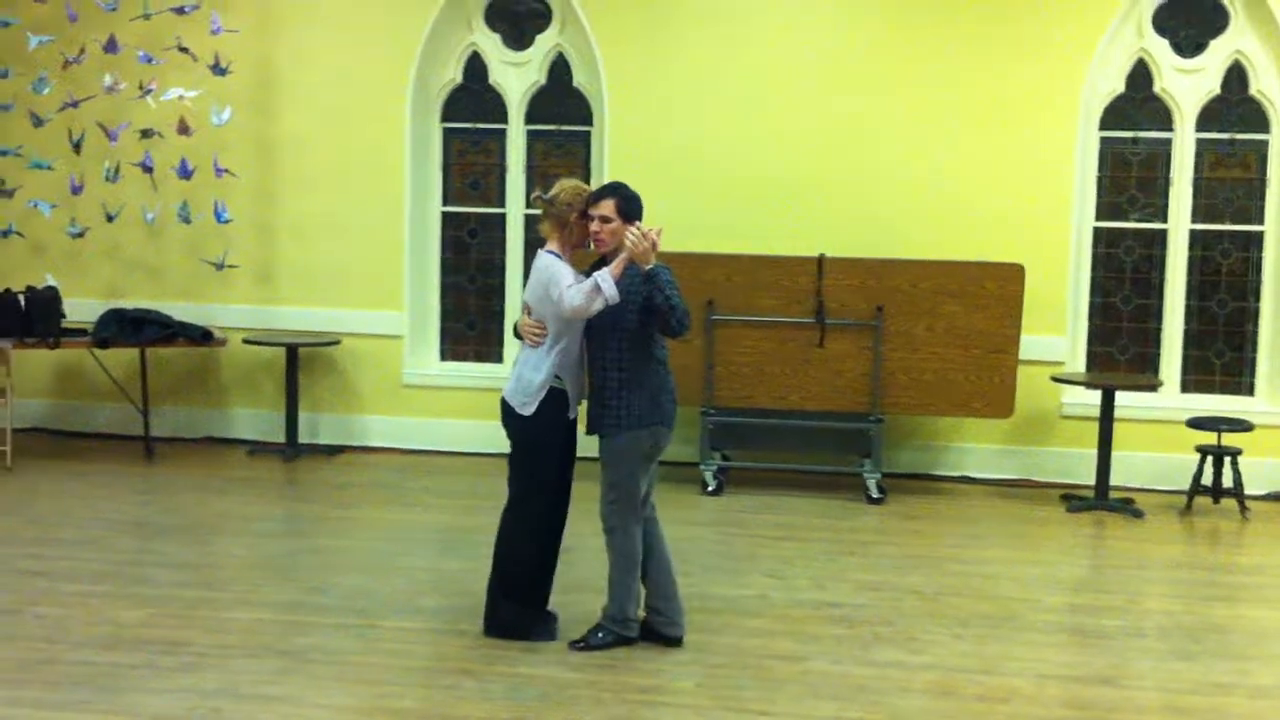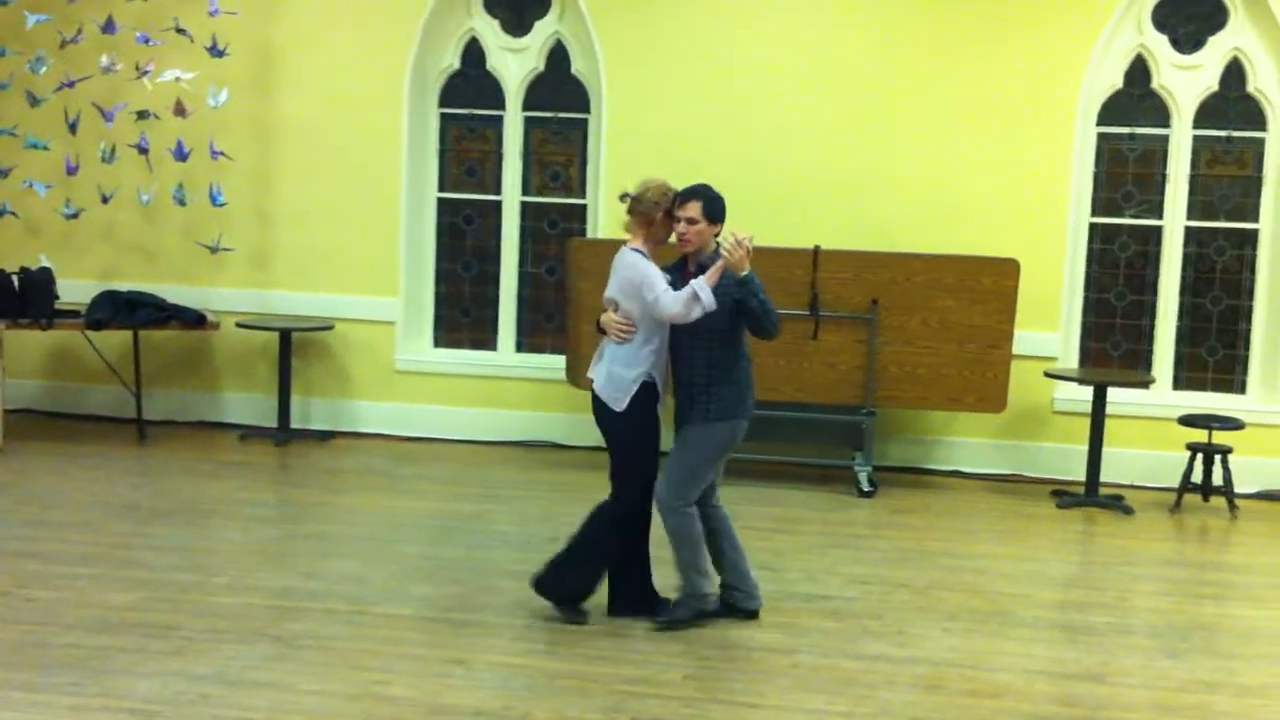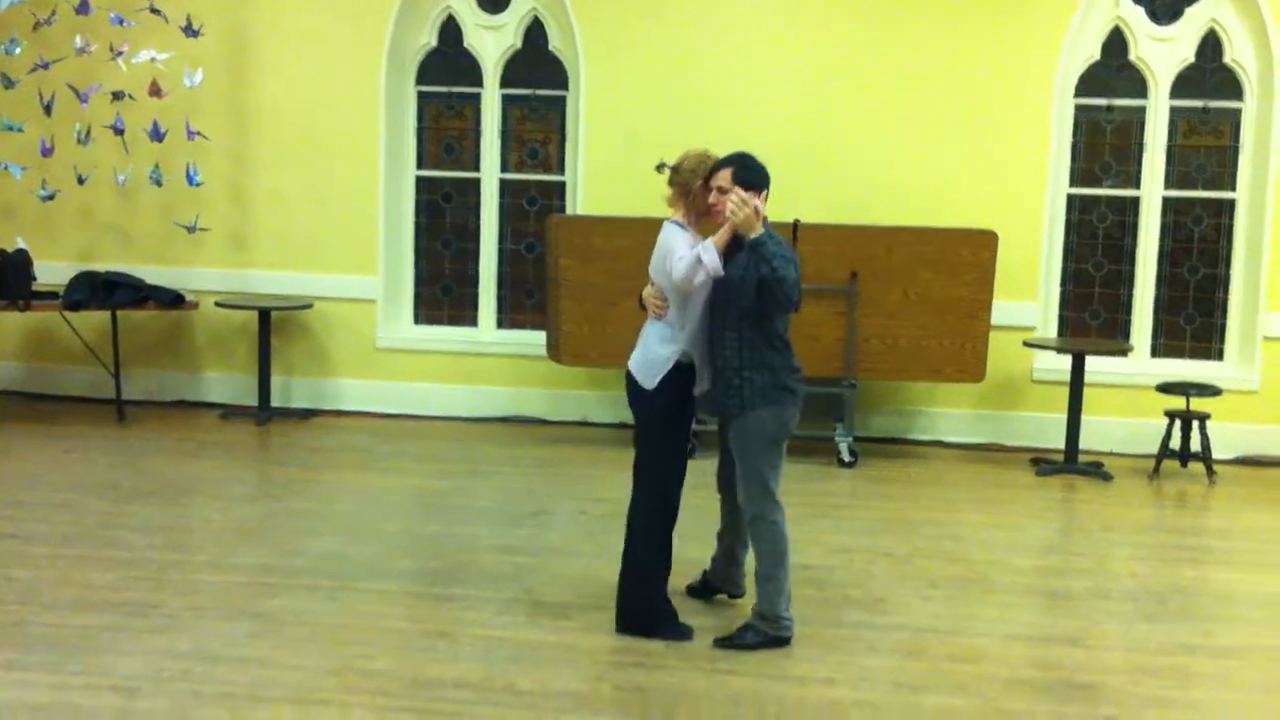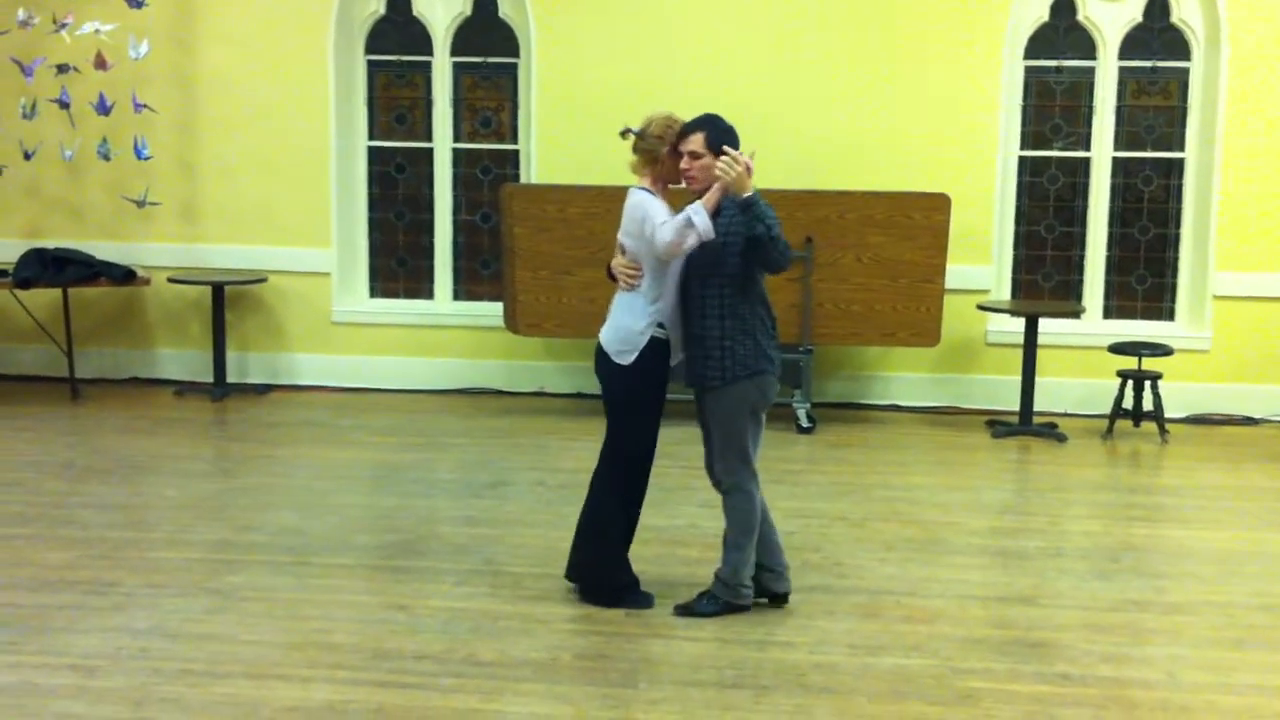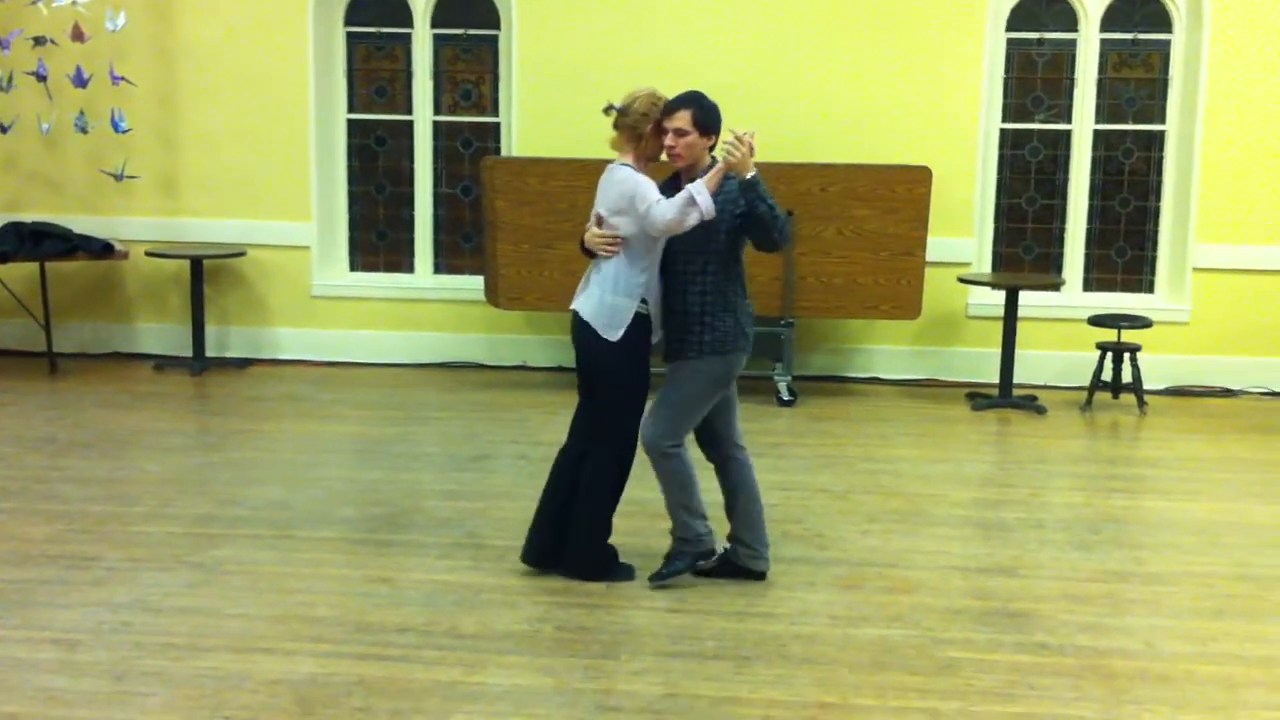
dt=1s
person 1, frame 1
left shoulder: (650, 276)
right shoulder: (591, 278)
left elbow: (678, 326)
left wrist: (648, 267)
right wrist: (525, 323)
left hip: (640, 414)
right hip: (616, 414)
left knee: (621, 517)
right knee: (640, 515)
left ankle: (621, 623)
right ankle: (665, 619)
person 1, frame 2
left shoulder: (731, 277)
right shoulder: (670, 277)
left elbow: (767, 329)
right elbow: (631, 311)
left wrist: (743, 274)
right wrist: (608, 318)
left hip: (721, 409)
right hip: (693, 407)
left knee: (673, 497)
right knee: (701, 501)
left ankle: (697, 597)
right ankle: (741, 595)
person 1, frame 3
left shoulder: (770, 249)
right shoulder: (724, 250)
left elbow: (787, 298)
left wrist: (756, 234)
right wrist: (652, 294)
left hip: (765, 398)
right hip: (736, 395)
left knee: (760, 506)
right knee: (731, 491)
left ankle: (774, 621)
right ankle: (725, 574)
person 1, frame 4
left shoulder: (746, 213)
left elbow: (778, 259)
left wrist: (745, 194)
right wrist: (621, 264)
left hip: (743, 365)
right hip: (709, 365)
left knee: (736, 476)
right knee: (726, 473)
left ankle: (734, 588)
right ankle: (771, 576)
person 1, frame 5
left shoulder: (732, 193)
right shoulder: (664, 193)
left elbow: (775, 240)
left wrist: (748, 177)
right wrist: (591, 239)
left hip: (717, 340)
right hip: (689, 340)
left knee: (660, 435)
right knee: (724, 447)
left ankle: (693, 538)
right ankle: (750, 554)
person 2, frame 1
left shoulder: (556, 264)
right shoulder: (552, 267)
right elbow: (576, 304)
right wrist: (624, 259)
left hip: (553, 402)
right hip: (536, 404)
left knee: (550, 505)
right knee: (529, 506)
left ankle: (529, 606)
right ankle: (508, 615)
person 2, frame 2
left shoulder: (632, 259)
right shoulder: (638, 267)
right elbow: (674, 309)
right wrist: (721, 267)
left hip: (626, 391)
right hip: (627, 394)
left knee: (637, 494)
right knee: (629, 496)
left ankle: (632, 593)
right ankle: (564, 580)
person 2, frame 3
left shoulder: (685, 234)
right shoulder: (675, 236)
right elbow: (686, 275)
right wrist: (730, 229)
left hip: (671, 373)
right hip: (661, 376)
left knee: (659, 479)
right knee: (659, 487)
left ankle: (639, 578)
right ankle: (644, 611)
person 2, frame 4
left shoulder: (647, 202)
right shoulder: (645, 205)
right elbow: (672, 241)
right wrist: (720, 189)
left hip: (639, 349)
right hip: (635, 352)
left knee: (624, 462)
right knee: (626, 464)
left ankle: (591, 567)
right ankle: (606, 581)
person 2, frame 5
left shoulder: (617, 176)
right shoulder: (632, 183)
right elbow: (668, 219)
right wrist: (722, 169)
left hip: (598, 320)
right hip: (617, 326)
left knee: (589, 434)
right knee: (614, 440)
left ankle: (550, 546)
right ankle: (586, 554)
